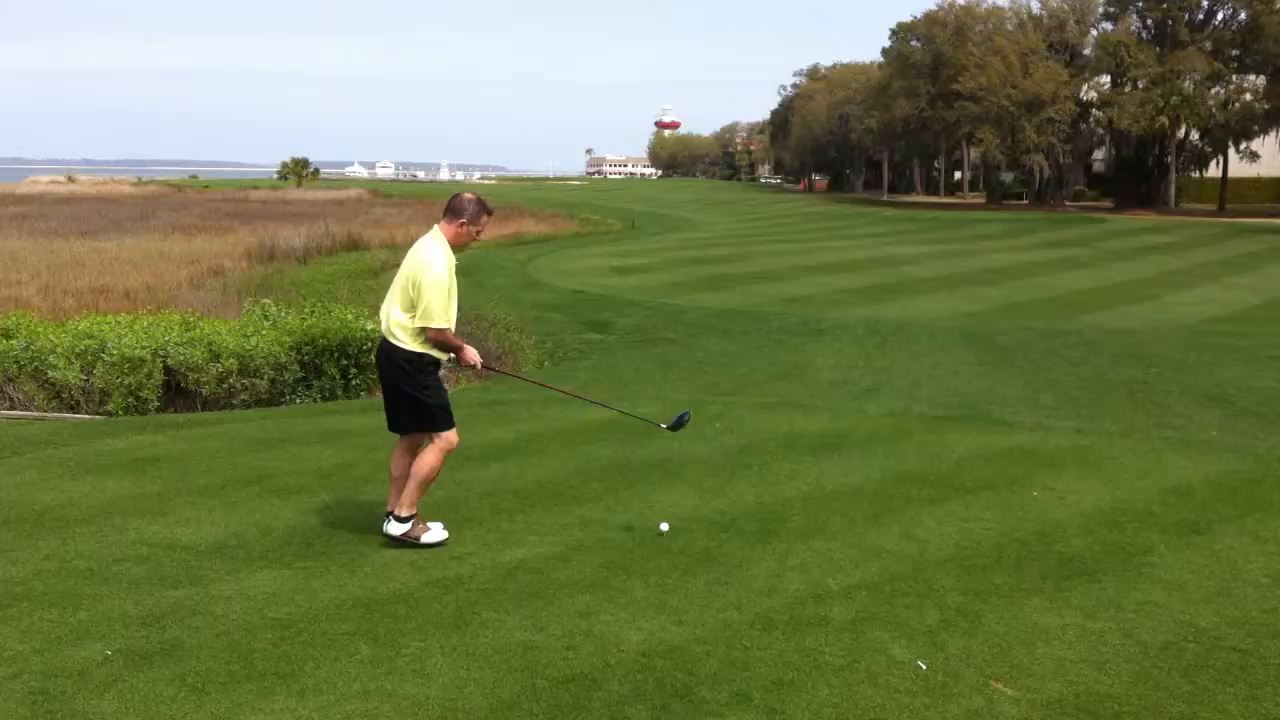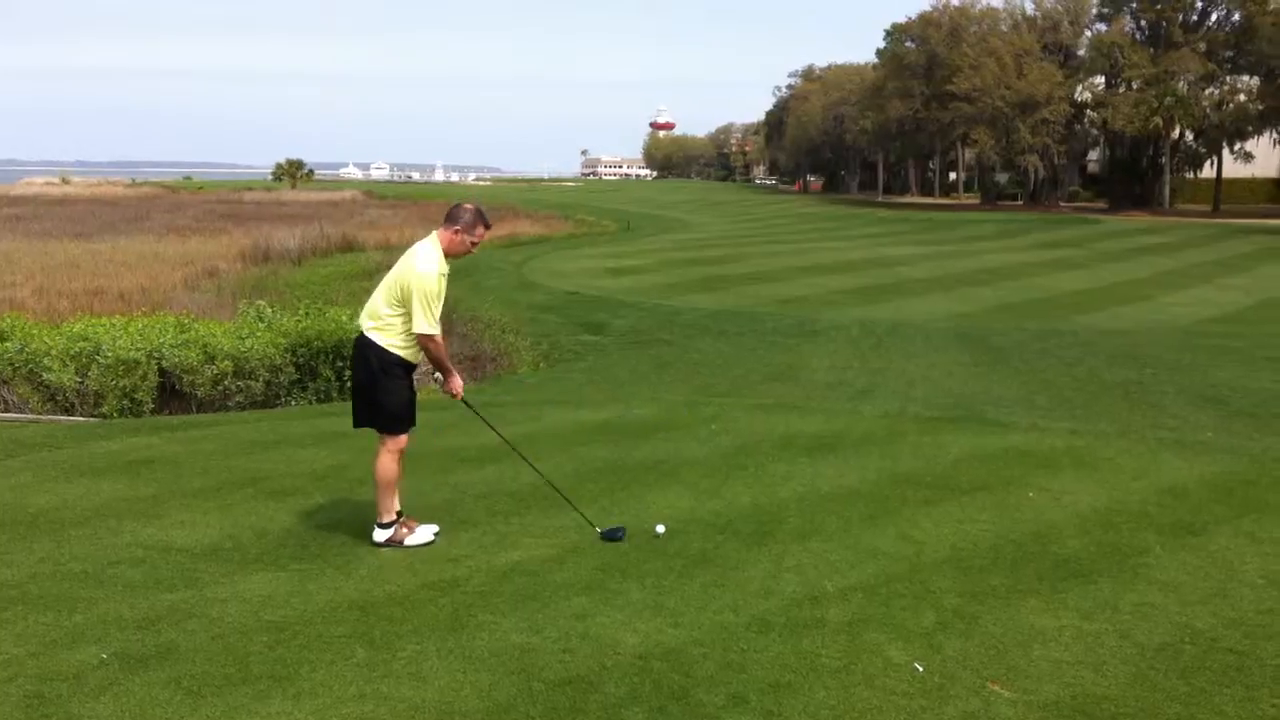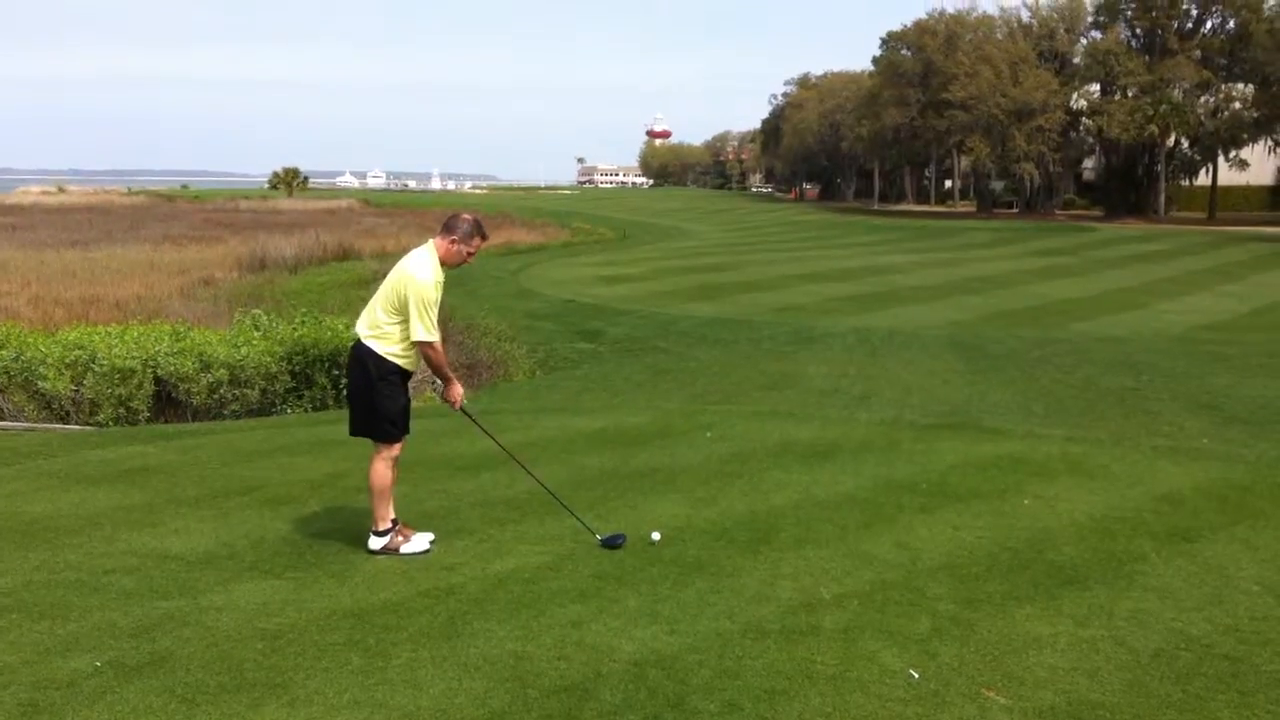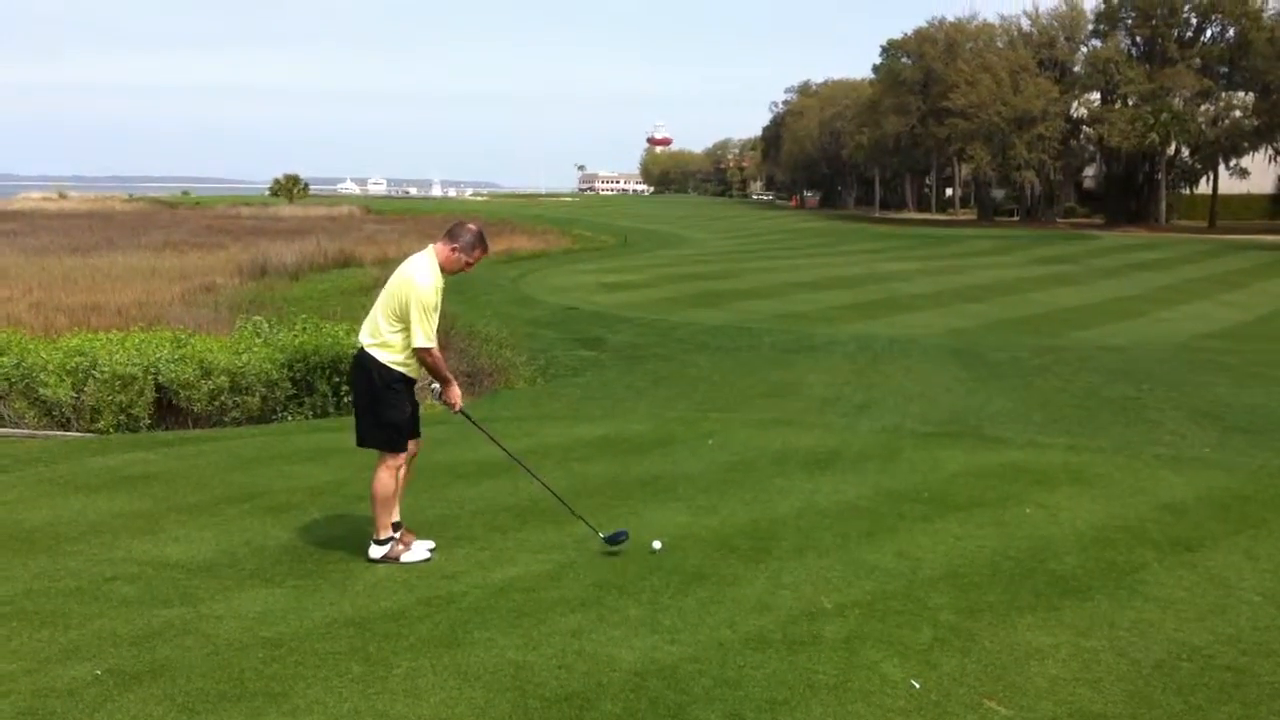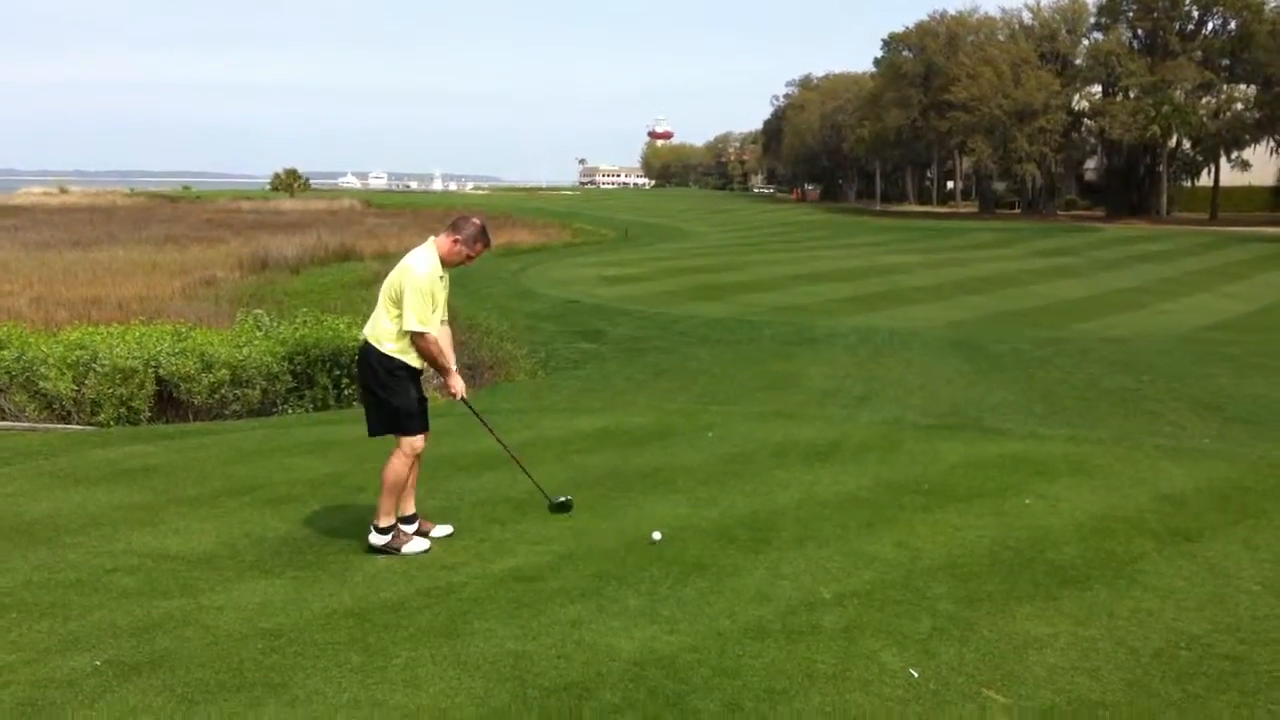
dt=0.4s
person 1, frame 1
left shoulder: (430, 245)
right shoulder: (436, 264)
right elbow: (435, 332)
left wrist: (455, 348)
right wrist: (462, 349)
left hip: (403, 353)
right hip: (410, 359)
left knee: (412, 438)
right knee: (444, 439)
left ankle: (397, 514)
right ankle: (403, 519)
person 1, frame 2
left shoulder: (431, 252)
right shoulder: (428, 269)
left elbow: (429, 328)
right elbow: (428, 336)
left wrist: (444, 369)
right wrist: (450, 374)
left hip: (391, 353)
right hip: (382, 355)
left knee: (398, 439)
right knee: (393, 441)
left ankle: (393, 514)
right ankle: (385, 527)
person 1, frame 3
left shoulder: (426, 259)
right shoulder: (423, 276)
left elbow: (427, 335)
right elbow: (427, 343)
left wrist: (444, 378)
right wrist: (450, 382)
left hip: (387, 361)
right hip: (377, 363)
left knee: (393, 447)
right knee: (387, 449)
left ankle: (390, 523)
right ankle: (381, 534)
person 1, frame 4
left shoulder: (425, 264)
right shoulder: (424, 281)
left elbow: (424, 339)
right elbow: (425, 349)
left wrist: (443, 379)
right wrist: (449, 383)
left hip: (392, 368)
right hip: (382, 371)
left knee: (408, 448)
right knee: (392, 457)
left ankle: (392, 526)
right ankle: (382, 542)
person 1, frame 5
left shoulder: (437, 267)
right shoulder: (421, 270)
left elbow: (440, 324)
right elbow: (421, 336)
left wrist: (453, 369)
right wrist: (447, 373)
left hip: (402, 362)
right hip: (385, 361)
left knee: (415, 442)
right knee: (410, 443)
left ankle: (407, 520)
right ankle: (383, 528)
